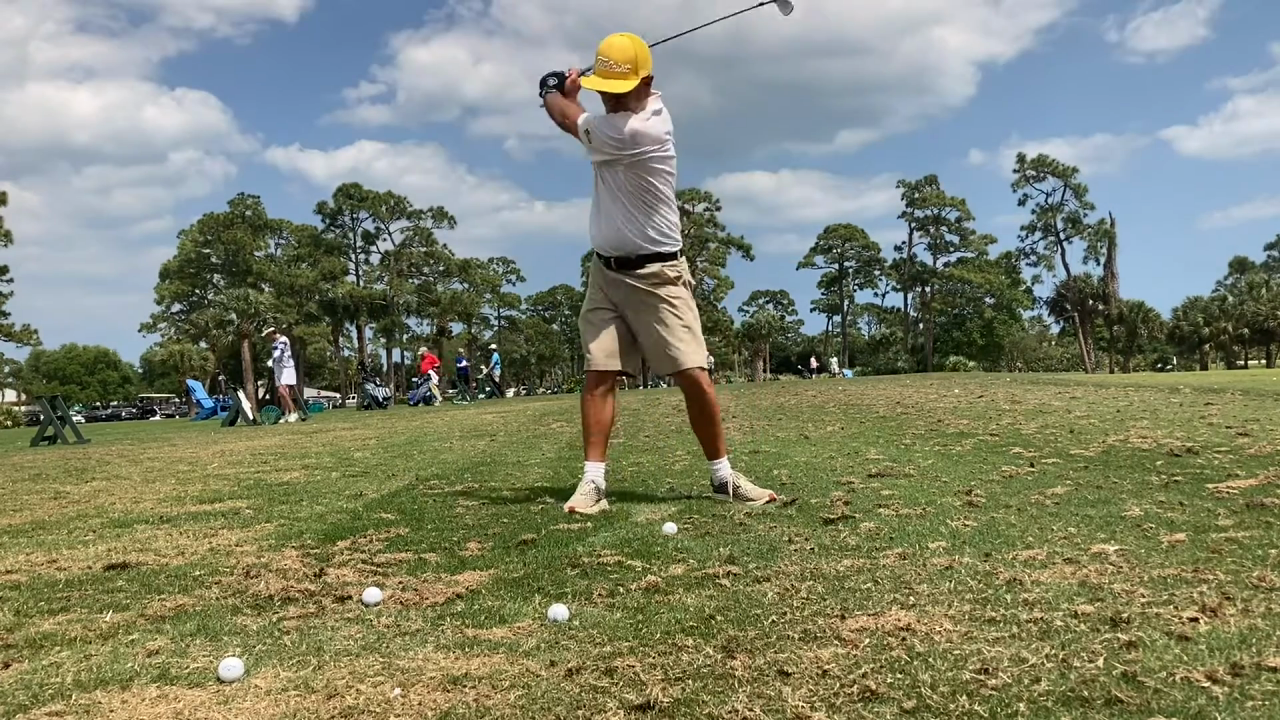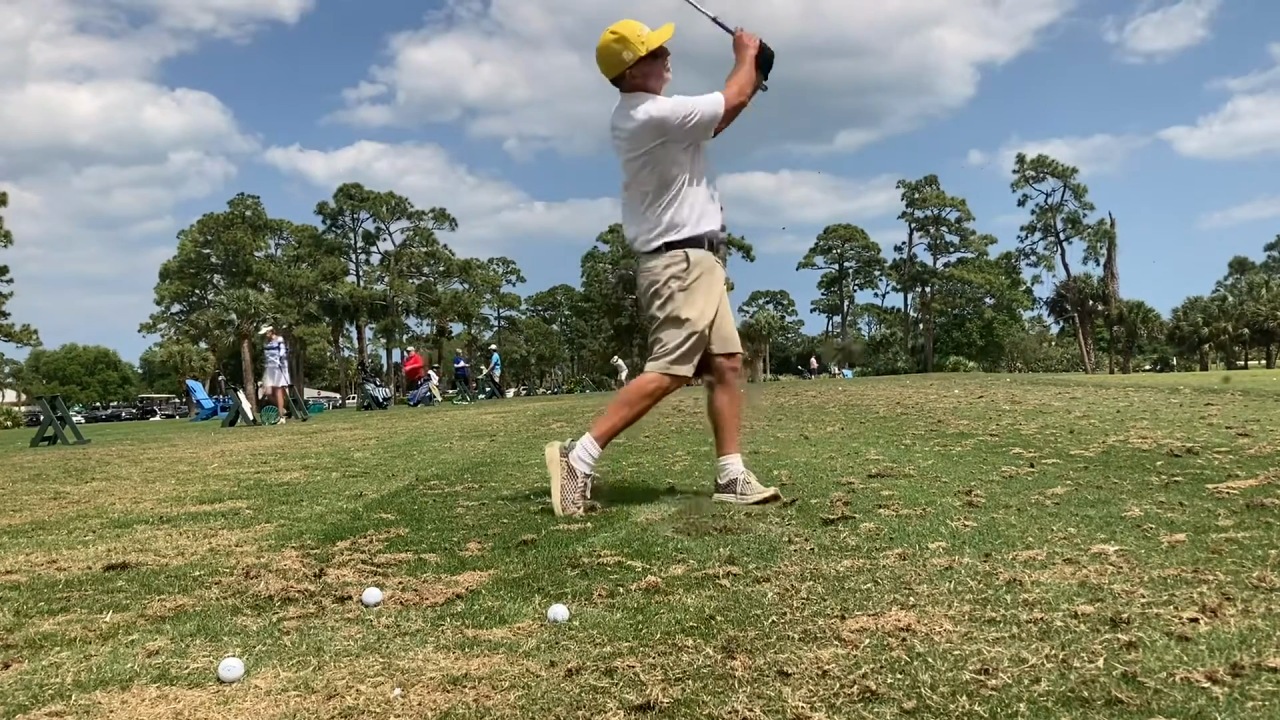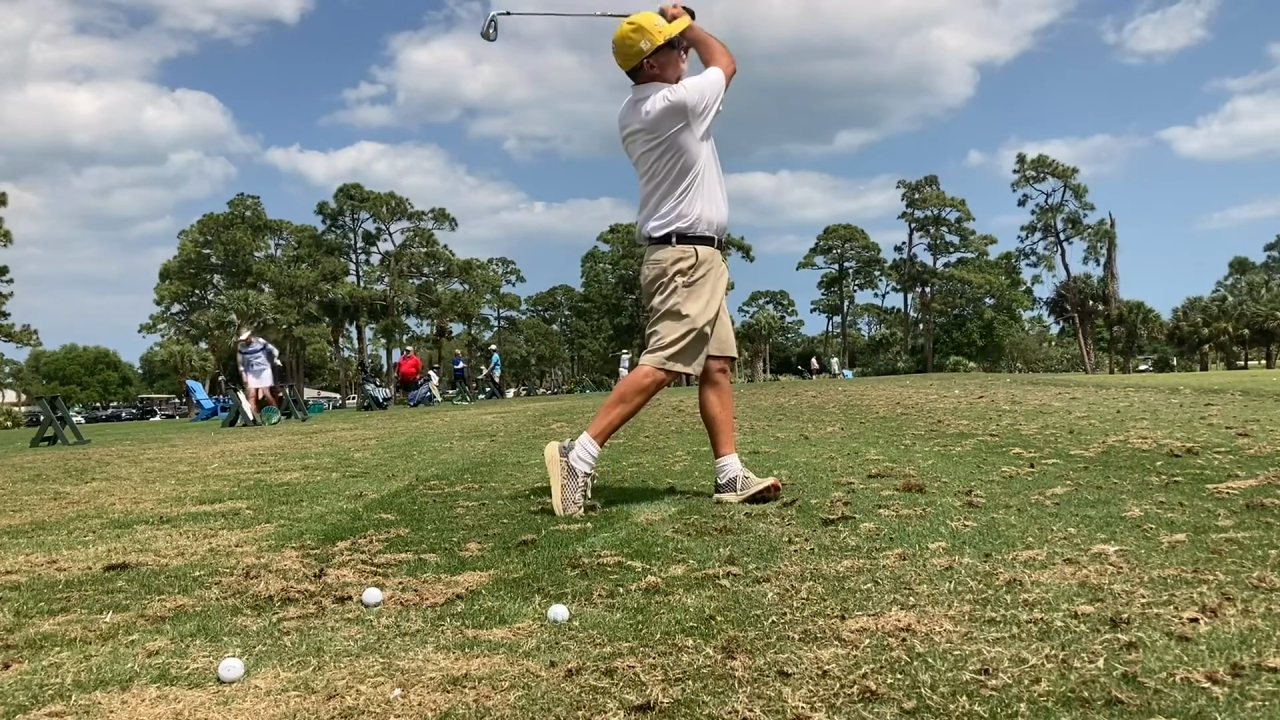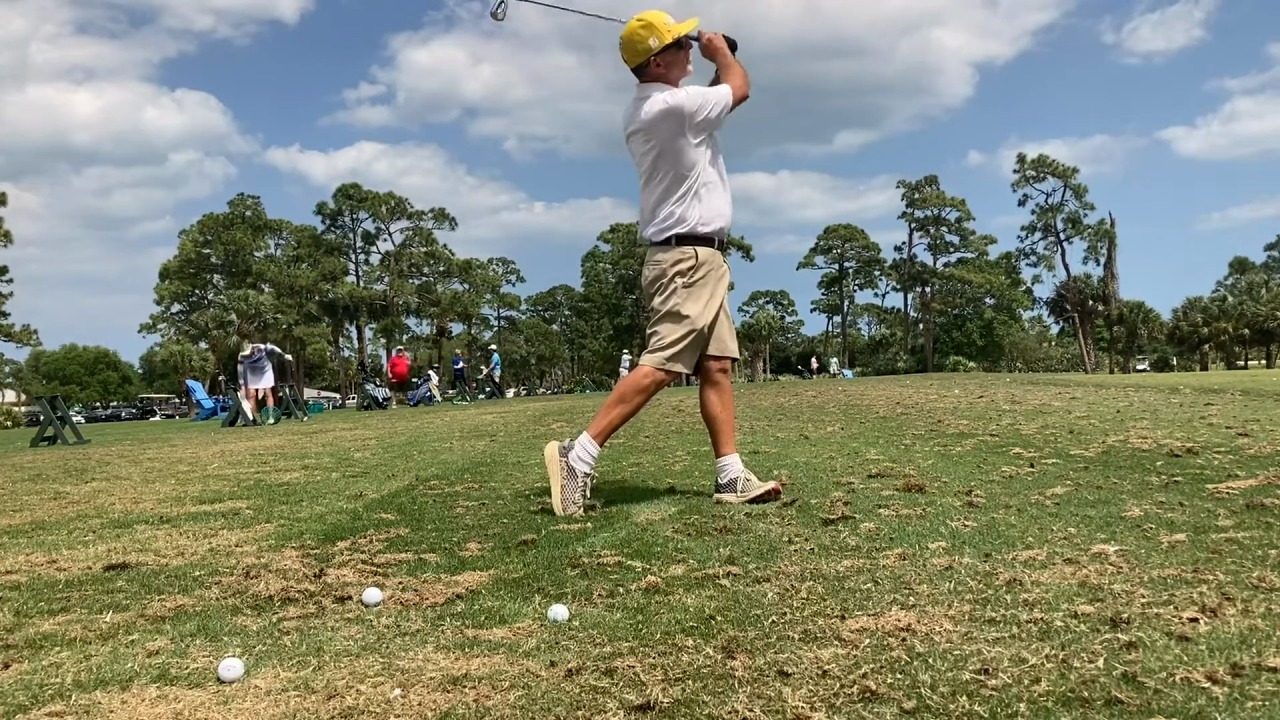
dt=0.7s
person 1, frame 1
left shoulder: (647, 127)
right shoulder: (631, 115)
left elbow: (577, 126)
right elbow: (594, 139)
left wrist: (558, 96)
right wrist: (570, 97)
left hip: (660, 274)
right hip: (607, 270)
left knee: (692, 375)
right knee: (599, 372)
left ankle: (724, 476)
right ankle: (593, 480)
person 1, frame 2
left shoulder: (641, 109)
right shoulder: (652, 116)
left elbow: (707, 121)
right elbow: (732, 99)
left wrist: (747, 79)
right wrist: (746, 54)
left hip: (696, 258)
right hip: (681, 260)
left knee: (727, 364)
right knee: (668, 371)
left ankle: (731, 476)
right ankle: (579, 455)
person 1, frame 3
left shoulder: (634, 111)
right shoulder: (676, 102)
right elbow: (724, 63)
left wrist: (678, 34)
right wrist: (686, 24)
left hip: (691, 256)
right hip: (687, 255)
left knee: (716, 366)
right knee: (661, 366)
left ankle: (730, 474)
right ankle: (578, 455)
person 1, frame 4
left shoulder: (644, 109)
right shoulder: (675, 105)
right elbow: (739, 86)
left wrist: (702, 50)
right wrist: (719, 48)
left hip: (695, 258)
right hip: (688, 257)
left knee: (717, 366)
right knee: (660, 366)
left ankle: (731, 475)
right ankle: (578, 455)
